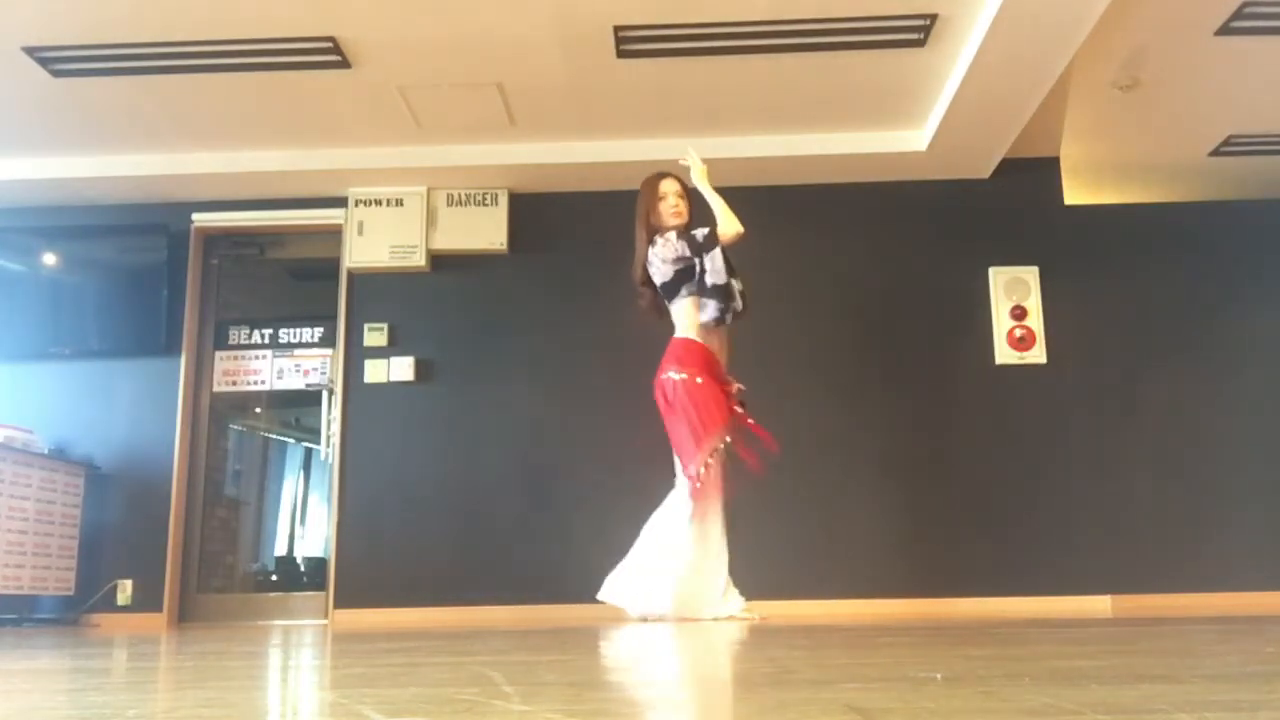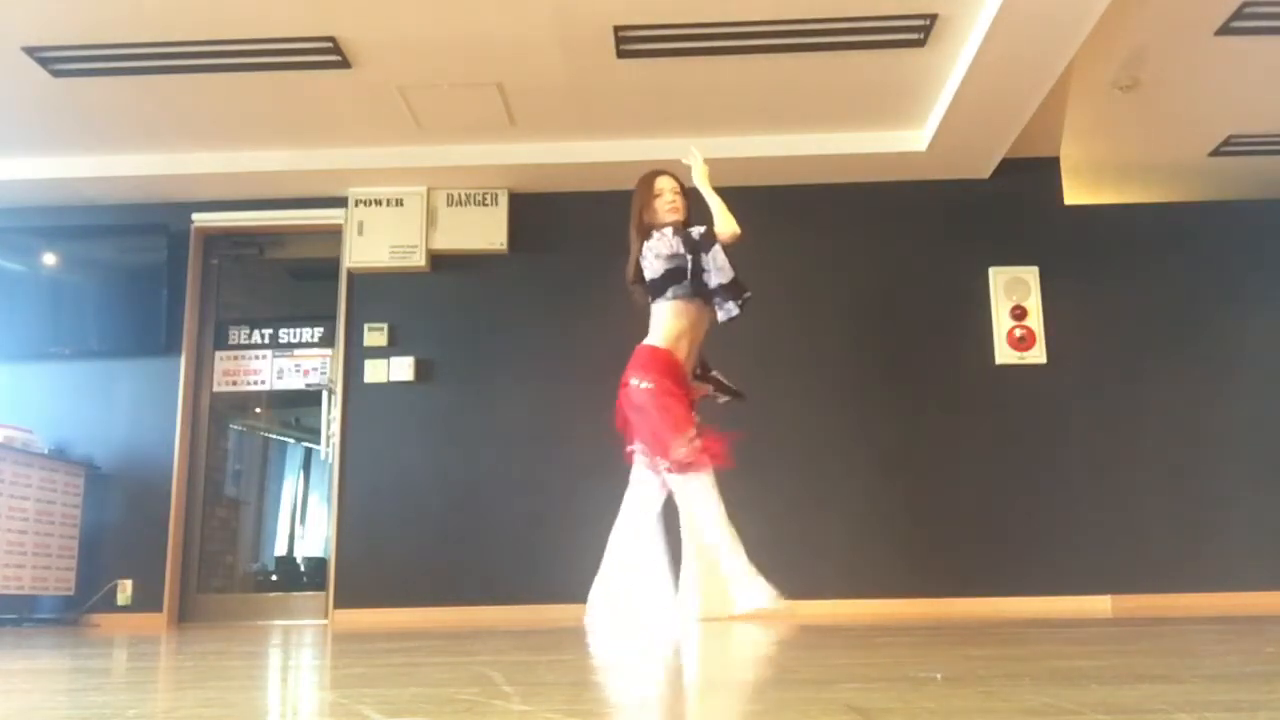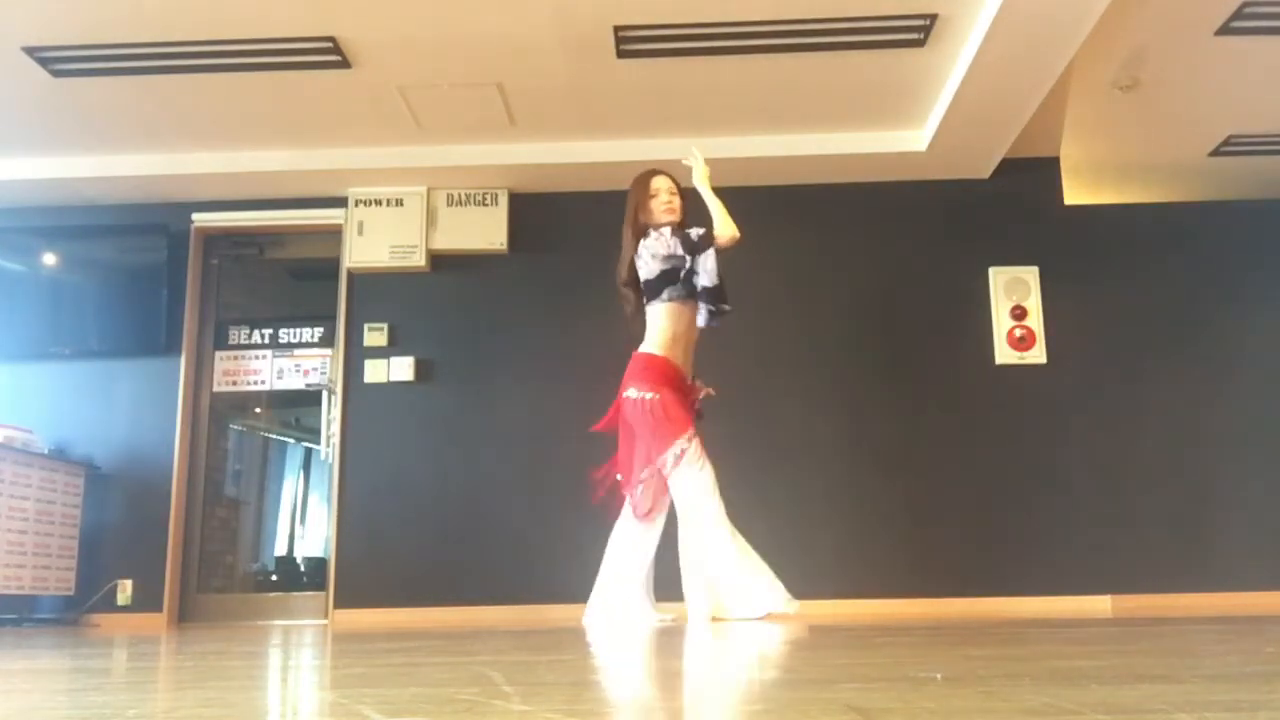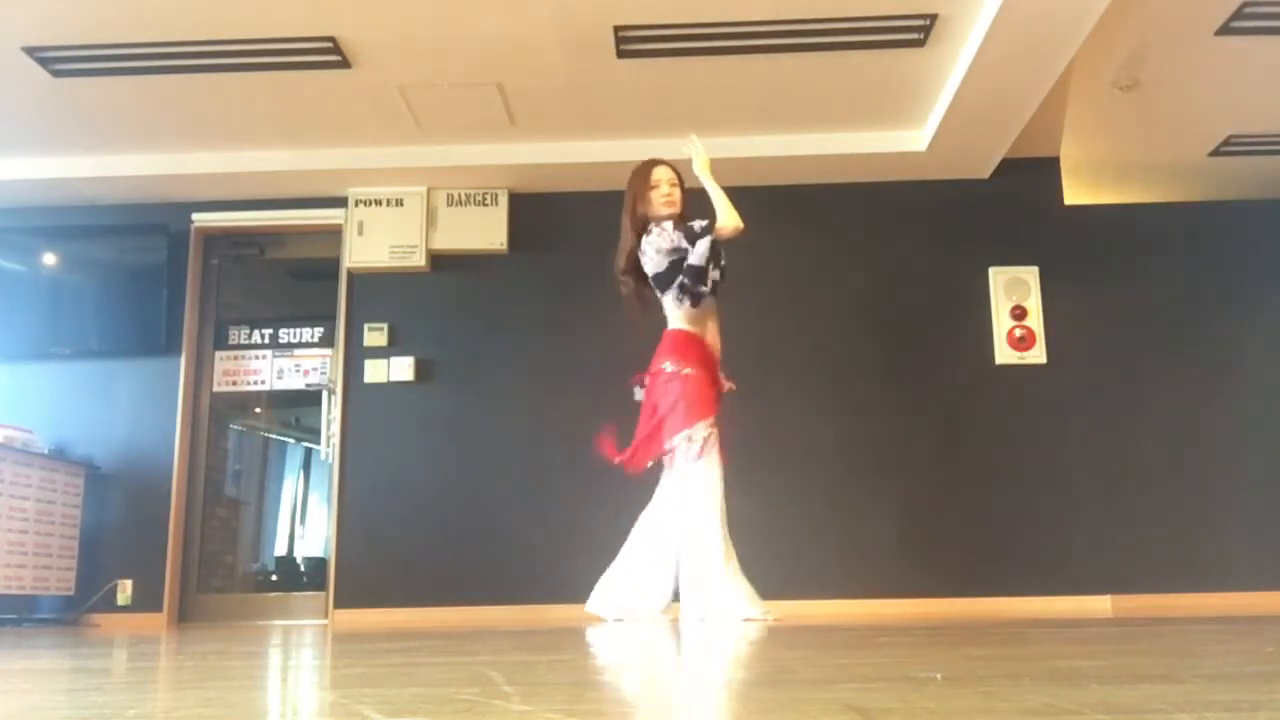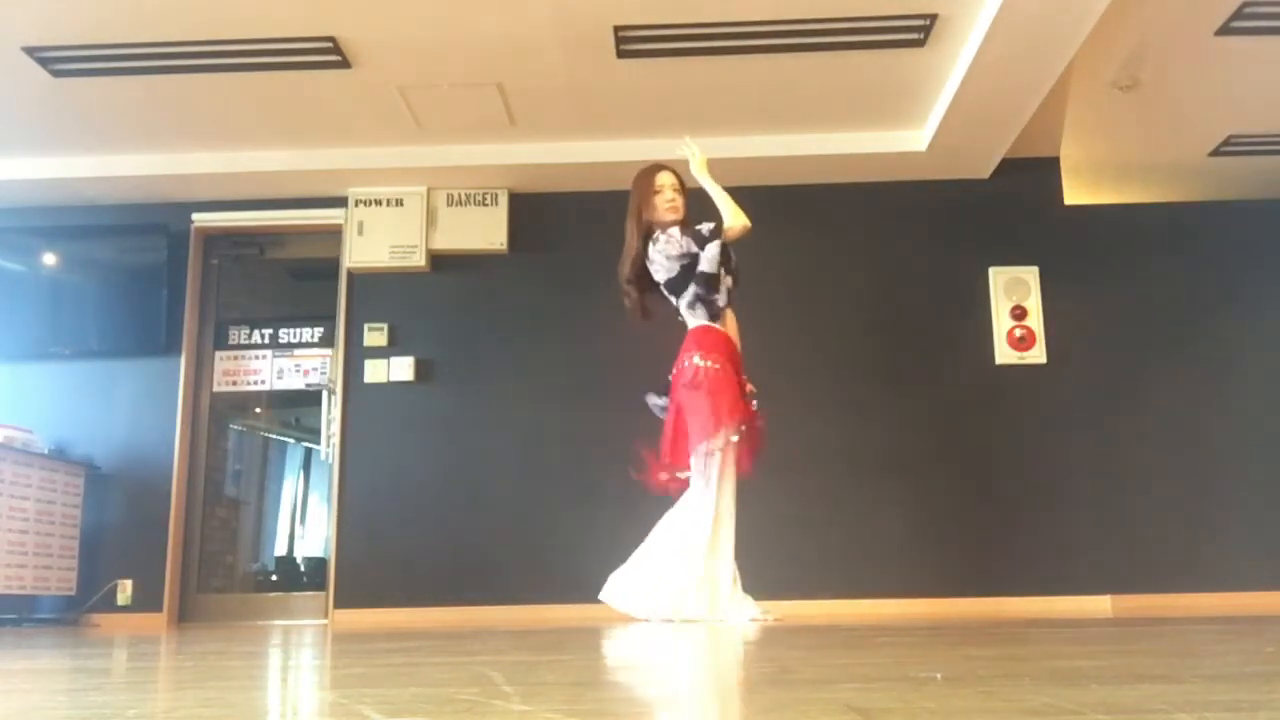
dt=0.2s
person 1, frame 1
left shoulder: (686, 251)
right shoulder: (667, 245)
right elbow: (734, 230)
right wrist: (706, 184)
left hip: (702, 375)
right hip: (687, 370)
left knee: (701, 487)
right knee: (699, 484)
person 1, frame 2
left shoulder: (676, 249)
right shoulder: (661, 241)
right elbow: (728, 231)
right wrist: (704, 183)
left hip: (670, 383)
right hip: (652, 377)
left knee: (646, 491)
right knee: (695, 488)
left ankle: (620, 598)
right ankle: (725, 591)
person 1, frame 3
left shoulder: (675, 248)
right shoulder: (658, 243)
right elbow: (729, 234)
right wrist: (706, 185)
left hip: (671, 382)
right hip: (655, 380)
left knee: (650, 495)
right knee: (697, 490)
left ankle: (620, 601)
right ankle: (737, 594)
person 1, frame 4
left shoulder: (674, 240)
right shoulder: (661, 236)
right elbow: (733, 225)
right wrist: (706, 174)
left hip: (693, 365)
right hip: (684, 362)
left knee: (686, 484)
right knee: (699, 480)
left ankle: (631, 593)
right ankle: (716, 598)
person 1, frame 5
left shoulder: (677, 246)
right shoulder: (667, 239)
right elbow: (740, 225)
right wrist: (706, 177)
left hip: (713, 364)
right hip: (707, 359)
left knee: (711, 483)
right knee: (710, 482)
left ankle: (677, 592)
right ankle: (710, 597)
